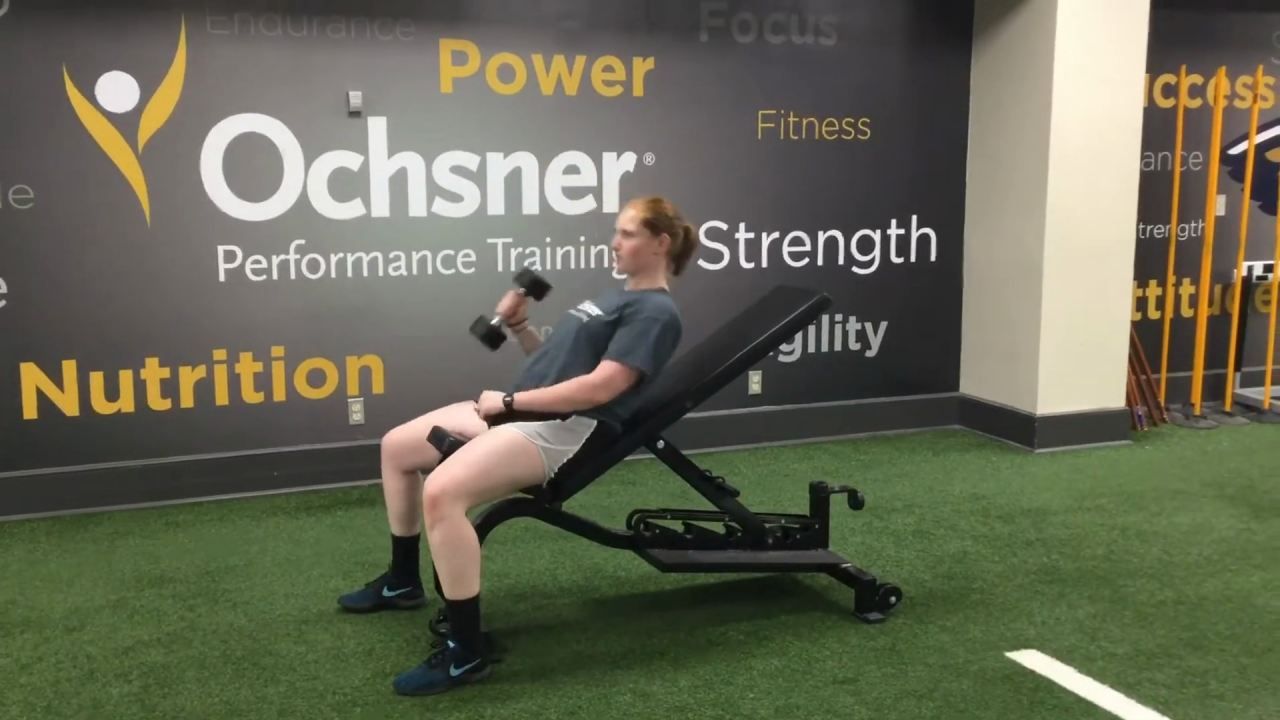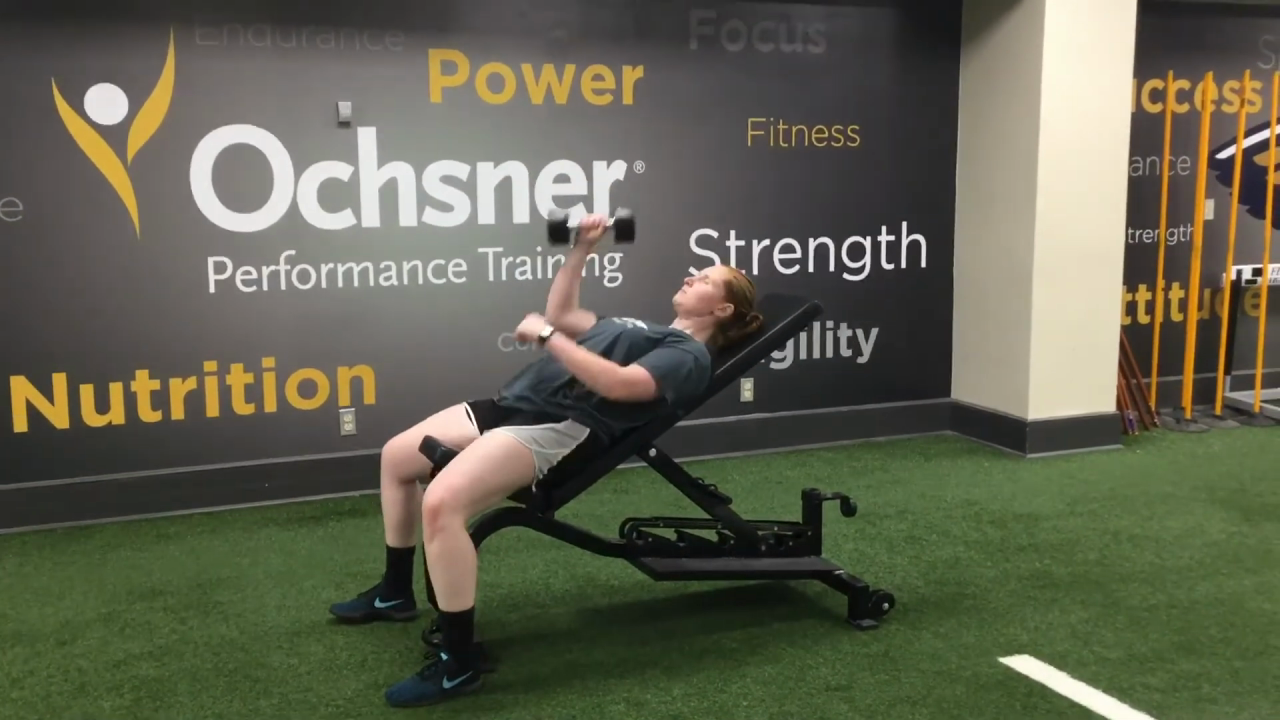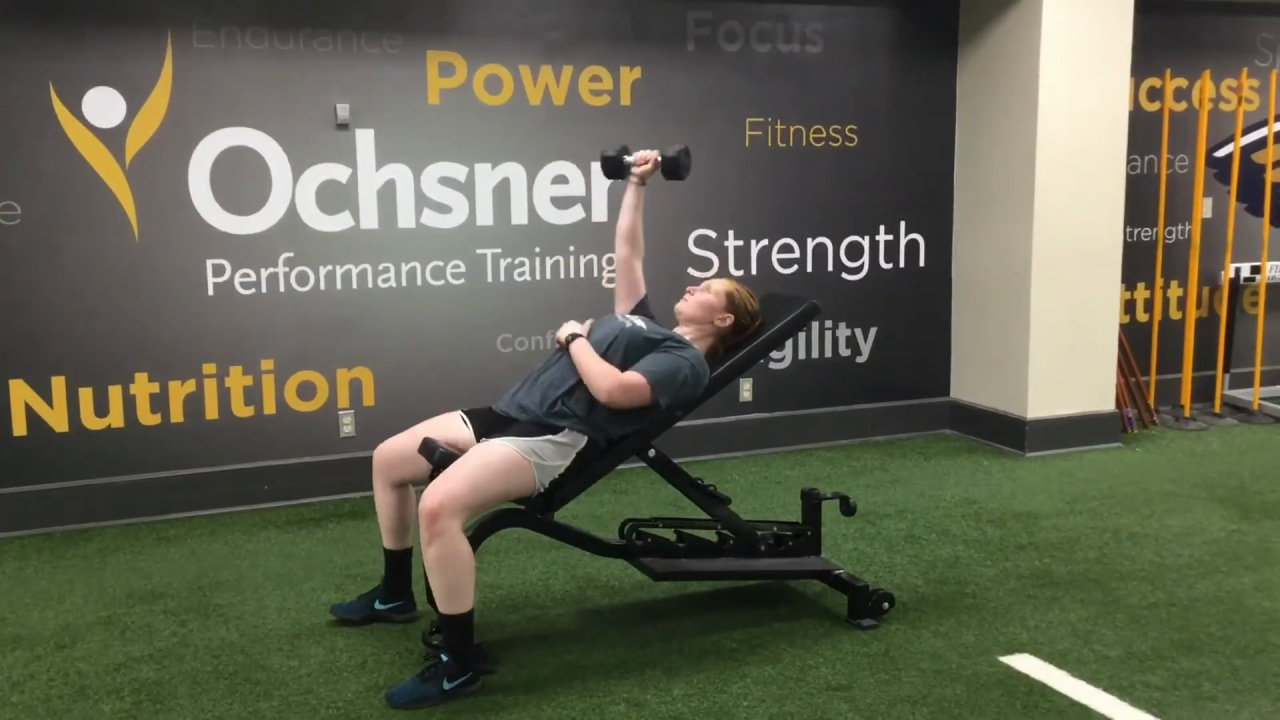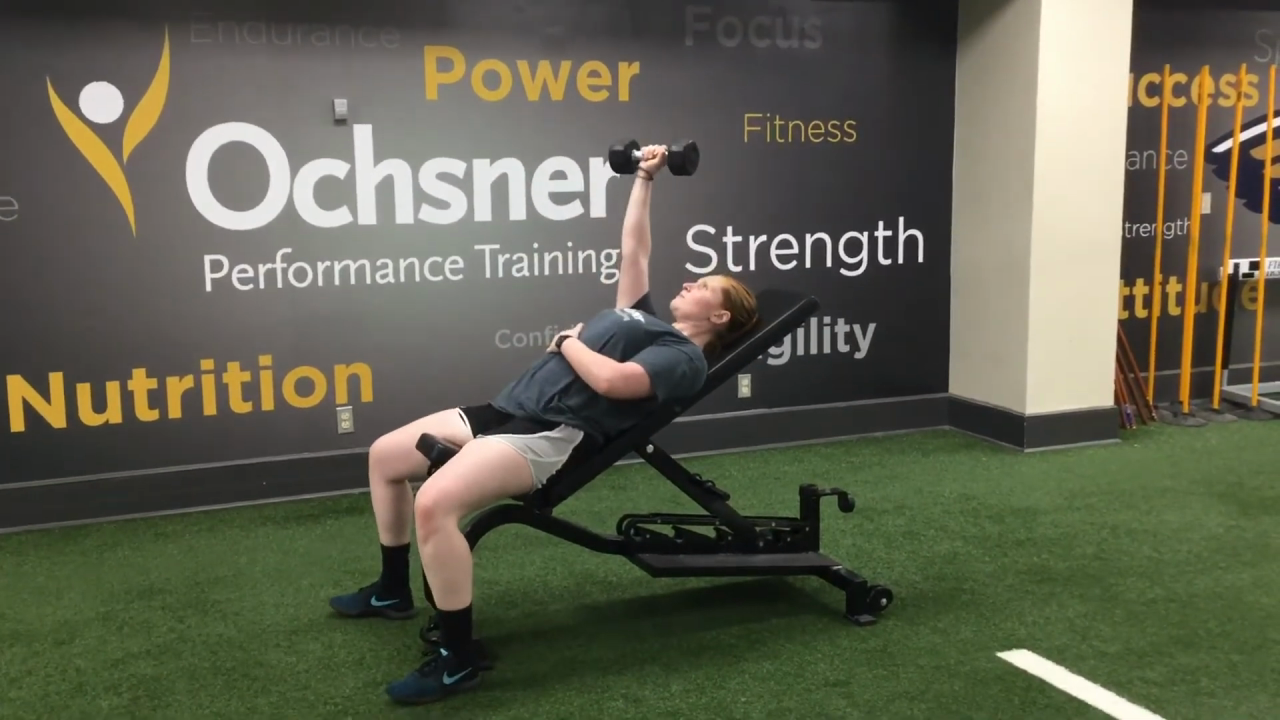
dt=0.5s
person 1, frame 1
left shoulder: (659, 314)
right shoulder: (618, 298)
left elbow: (598, 387)
left wrist: (510, 401)
right wrist: (519, 326)
left hip: (564, 428)
right hip: (519, 409)
left knee: (440, 492)
right knee: (396, 447)
left ankle: (467, 652)
right ankle: (403, 580)
person 1, frame 2
left shoulder: (689, 357)
right shoulder: (650, 333)
left elbow: (617, 383)
right elbow: (559, 314)
left wrist: (545, 337)
right wrist: (579, 251)
left hip: (556, 427)
right hip: (513, 405)
left knee: (440, 504)
right knee: (395, 458)
left ankle: (458, 663)
right ankle: (395, 591)
person 1, frame 3
left shoulder: (687, 363)
right shoulder: (644, 324)
left elbow: (613, 390)
right elbow: (627, 253)
left wrist: (575, 338)
right wrist: (636, 183)
left hip: (555, 438)
right hip: (510, 414)
left knee: (439, 507)
right knee: (386, 460)
left ankle: (459, 664)
right ankle: (395, 594)
person 1, frame 4
left shoulder: (683, 358)
right shoulder: (643, 320)
left elbow: (609, 379)
right elbow: (634, 249)
left wrist: (568, 341)
right wrist: (644, 178)
left hip: (552, 434)
right hip: (508, 410)
left knee: (434, 504)
right knee: (384, 456)
left ankle: (458, 658)
right ankle: (393, 589)
